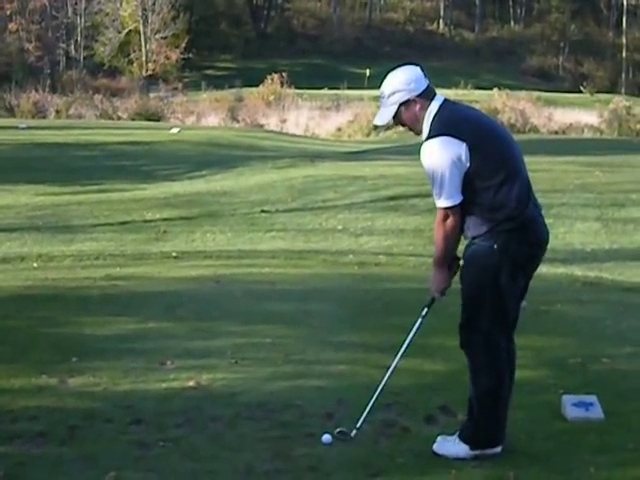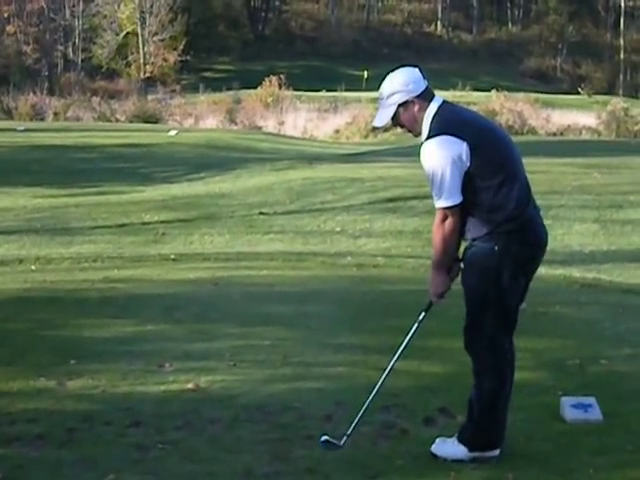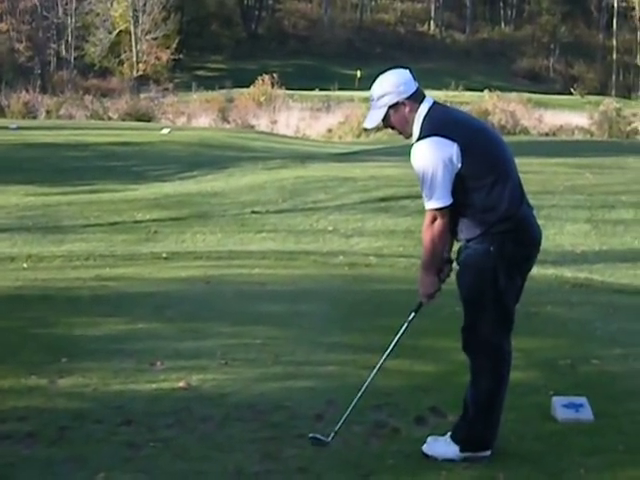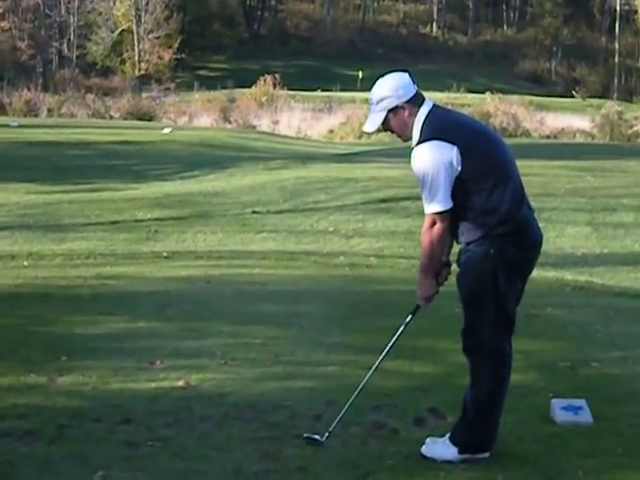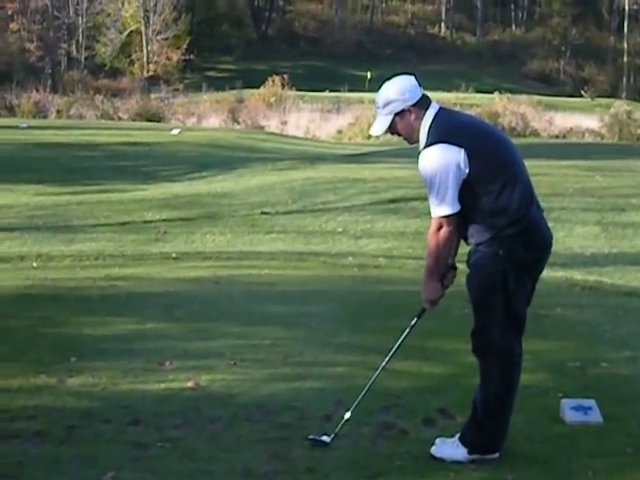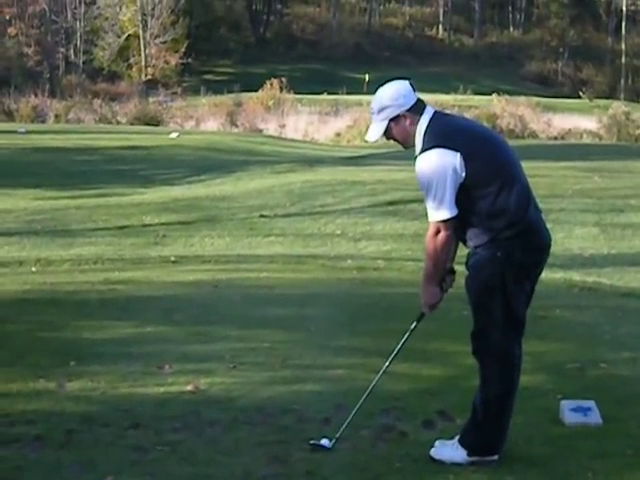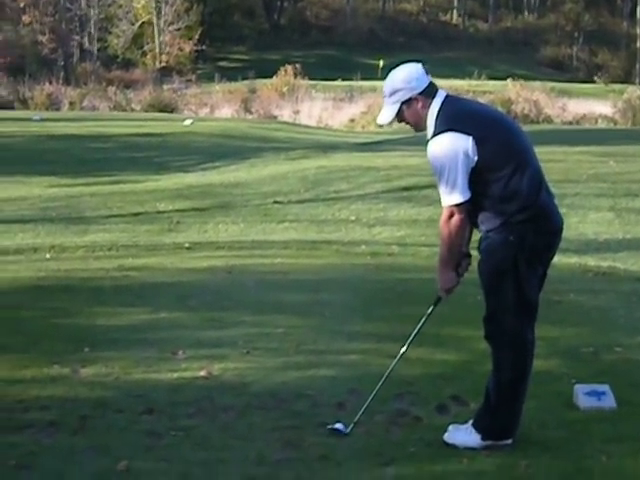
dt=0.2s
person 1, frame 1
left shoulder: (439, 143)
right shoulder: (461, 117)
left elbow: (448, 216)
left wrist: (440, 267)
right wrist: (452, 257)
left hip: (503, 241)
right hip: (518, 233)
left knee: (480, 337)
right knee: (494, 336)
left ankle: (482, 437)
right ankle: (485, 428)
person 1, frame 2
left shoulder: (439, 143)
right shoulder: (459, 120)
left elbow: (447, 217)
left wrist: (439, 270)
right wrist: (453, 258)
left hip: (503, 243)
right hip: (515, 235)
left knee: (485, 340)
right knee: (491, 338)
left ankle: (481, 439)
right ankle: (484, 431)
person 1, frame 3
left shoulder: (429, 144)
right shoulder: (450, 121)
left elbow: (437, 219)
left wrist: (428, 271)
right wrist: (444, 257)
left hip: (497, 243)
right hip: (508, 235)
left knee: (484, 341)
right knee: (487, 339)
left ankle: (473, 439)
right ankle: (476, 430)
person 1, frame 4
left shoulder: (430, 147)
right shoulder: (449, 123)
left elbow: (436, 222)
left wrist: (425, 275)
right wrist: (442, 260)
left hip: (497, 245)
right hip: (510, 238)
left knee: (485, 343)
right knee: (488, 342)
left ankle: (472, 441)
right ankle: (475, 431)
person 1, frame 5
left shoulder: (437, 151)
right shoulder: (456, 125)
left elbow: (443, 225)
left wrist: (431, 278)
right wrist: (448, 263)
left hip: (507, 246)
right hip: (520, 238)
left knee: (494, 344)
right knee: (498, 342)
left ankle: (481, 442)
right ankle: (484, 431)
person 1, frame 6
left shoulder: (433, 155)
right shoulder: (453, 128)
left elbow: (440, 230)
left wrist: (430, 283)
right wrist: (446, 267)
left hip: (506, 248)
right hip: (520, 239)
left knee: (494, 346)
right knee: (498, 344)
left ankle: (481, 444)
right ankle: (484, 434)
person 1, frame 7
left shoulder: (445, 138)
right shoulder: (464, 112)
left elbow: (455, 213)
left wrist: (446, 266)
right wrist: (462, 251)
left hip: (518, 232)
right hip: (532, 223)
left knee: (507, 330)
right knee: (512, 328)
left ankle: (495, 428)
right ankle: (498, 418)
